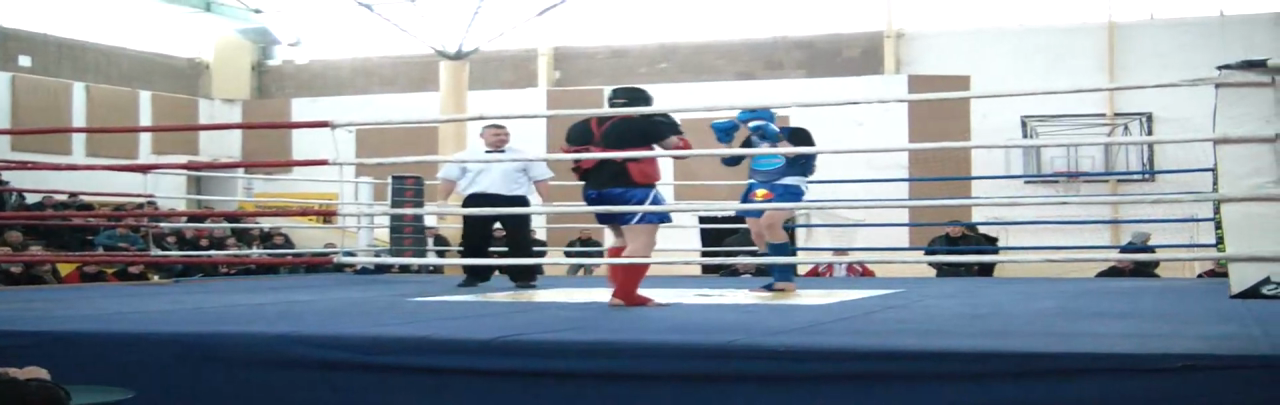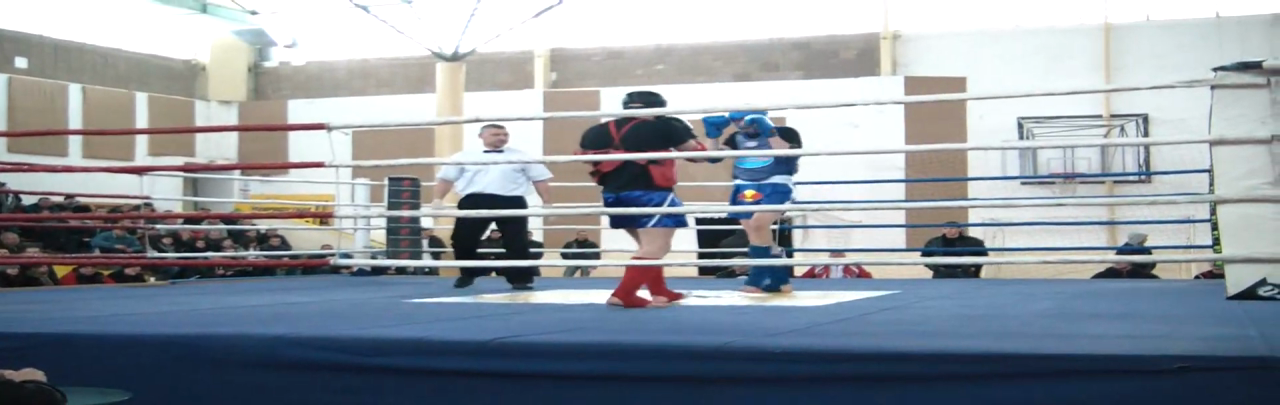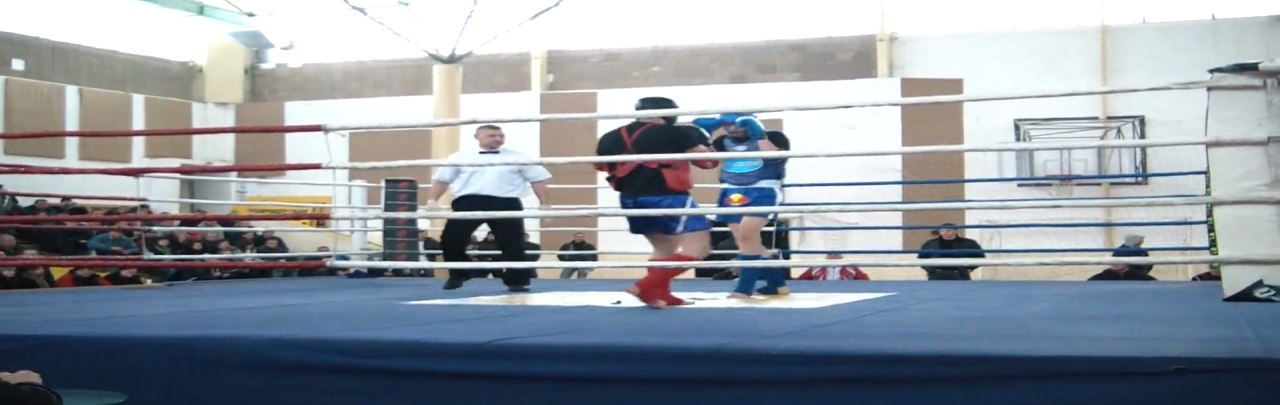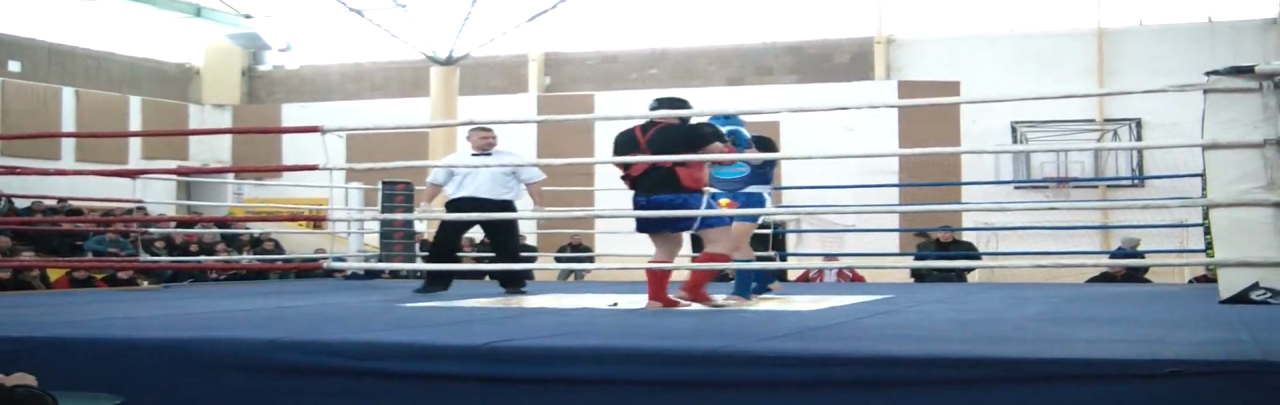
dt=0.1s
person 1, frame 1
left shoulder: (580, 127)
right shoulder: (642, 125)
left elbow: (569, 152)
right elbow: (680, 149)
right wrist: (673, 130)
left hip: (595, 190)
right hip: (633, 190)
left knee: (624, 239)
right knee: (640, 244)
left ankle: (620, 285)
right ankle: (624, 294)
person 1, frame 2
left shoulder: (597, 131)
right shoulder: (663, 128)
left elbow: (584, 157)
right elbow: (698, 153)
right wrist: (687, 132)
left hip: (614, 195)
right hip: (651, 194)
left knee: (648, 245)
right knee: (654, 249)
left ankle: (659, 291)
right ankle: (623, 294)
person 1, frame 3
left shoulder: (611, 137)
right shoulder: (673, 133)
left elbow: (600, 164)
right elbow: (708, 160)
right wrist: (701, 140)
left hip: (632, 200)
right hip: (668, 198)
left knee: (664, 250)
right knee: (696, 249)
left ankle: (660, 295)
right ankle: (645, 287)
person 1, frame 4
left shoulder: (626, 136)
right shoulder: (688, 131)
left elbow: (620, 162)
right elbow: (724, 156)
right wrist: (718, 137)
left hip: (645, 199)
right hip: (683, 197)
left knee: (666, 250)
right knee: (723, 241)
left ankle: (657, 299)
right ankle: (692, 289)
person 2, frame 1
left shoulder: (796, 134)
right shoulder: (752, 140)
left elbow: (797, 158)
right elbow: (729, 161)
left wrist: (776, 136)
right wrist: (725, 139)
left hip: (789, 188)
right hip: (758, 190)
left knee: (769, 223)
right knee: (760, 237)
left ankle: (783, 275)
right ankle: (781, 280)
person 2, frame 2
left shoulder: (784, 132)
right shoulder: (736, 138)
left elbow: (788, 155)
right elbow: (714, 156)
left wrist: (770, 132)
right wrist: (713, 134)
left hip: (776, 188)
right hip: (744, 191)
left knee: (759, 225)
right knee: (757, 237)
left ankle: (755, 279)
right ankle: (781, 281)
person 2, frame 3
left shoulder: (773, 136)
right shoulder: (724, 142)
left elbow: (775, 158)
left wrist: (759, 134)
left hip: (763, 192)
right hip: (732, 195)
left knee: (747, 235)
right knee: (747, 241)
left ankle: (745, 287)
right ankle: (777, 283)
person 2, frame 4
left shoulder: (762, 142)
left elbow: (762, 164)
left wrist: (744, 142)
left hip: (752, 197)
right hip: (719, 198)
left knee: (737, 240)
left ankle: (741, 290)
right ankle: (766, 280)
person 3, frame 1
left shoulder: (524, 157)
right shoulder: (465, 157)
left elbow: (540, 179)
right elbow: (449, 179)
left wrist: (547, 202)
right wrist: (443, 201)
left hip: (514, 202)
right hip: (478, 202)
left knee: (520, 240)
right knee: (473, 240)
left ankle: (524, 277)
right ankle: (475, 275)
person 3, frame 2
left shoulder: (521, 157)
right shoulder: (464, 157)
left elbow: (540, 180)
right elbow: (446, 179)
left wrist: (547, 203)
right wrist: (437, 200)
left hip: (511, 203)
right hip: (474, 202)
left knee: (516, 243)
right knee: (461, 239)
left ankle: (521, 279)
right ankle: (469, 272)
person 3, frame 3
left shoulder: (518, 158)
right shoulder: (459, 158)
left elbow: (538, 181)
right elbow: (441, 180)
left wrist: (544, 204)
right wrist: (432, 201)
left hip: (506, 204)
right hip: (468, 203)
left knee: (512, 245)
right knee: (450, 240)
left ankle: (518, 281)
right ankle: (458, 274)
person 3, frame 4
left shoulder: (512, 159)
right shoulder: (453, 160)
left elbow: (533, 182)
right elbow: (436, 183)
left wrist: (539, 205)
right wrist: (425, 204)
left hip: (500, 207)
right hip: (462, 205)
left knee: (507, 248)
right knee: (444, 243)
left ankle: (513, 284)
right ankle: (437, 281)
